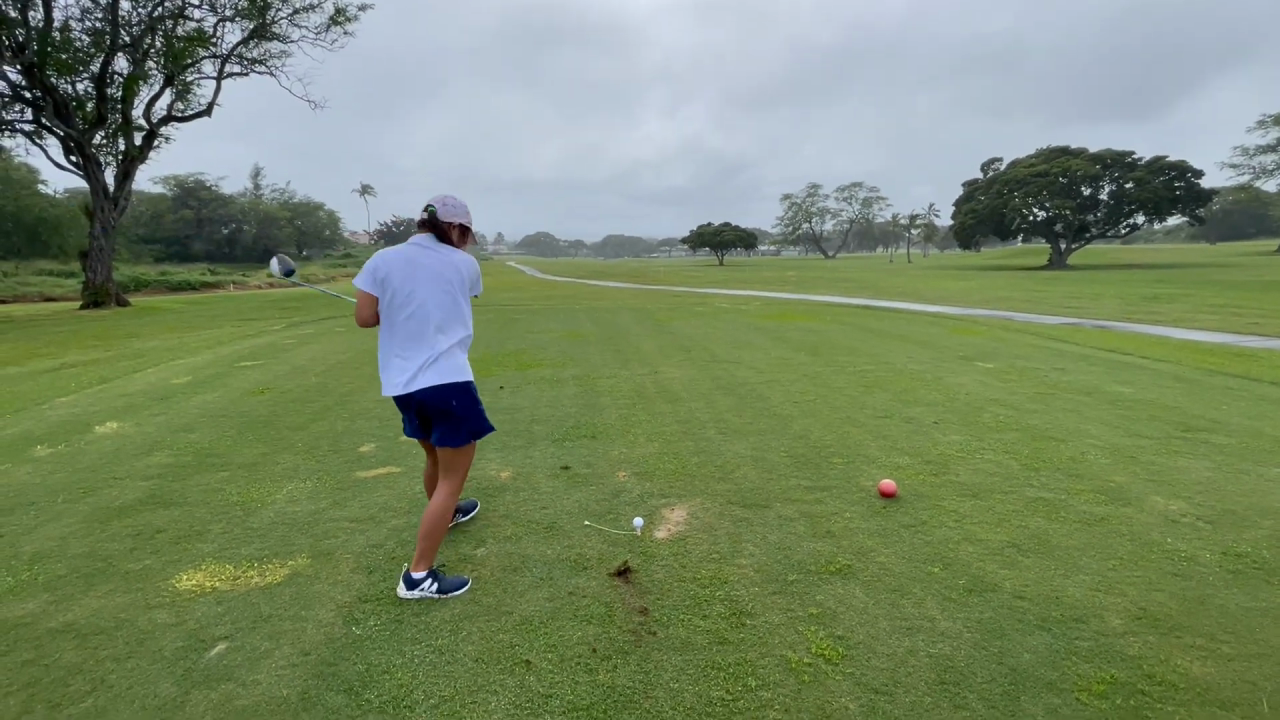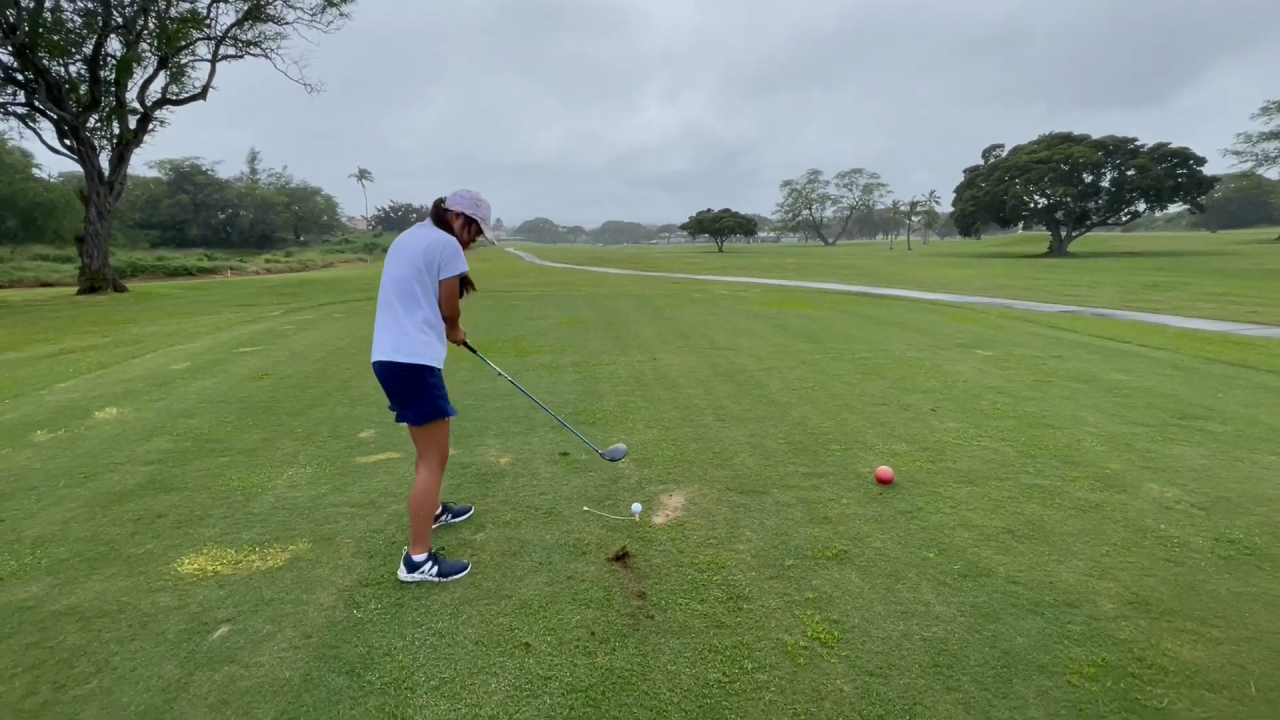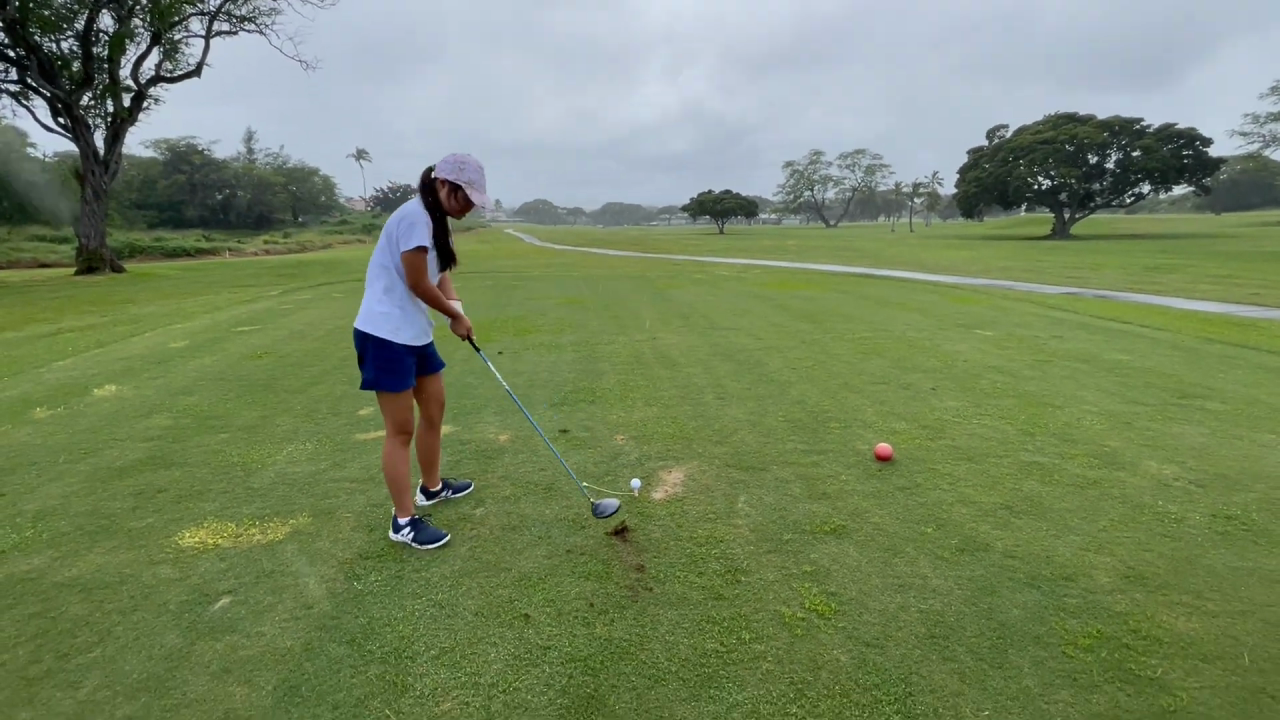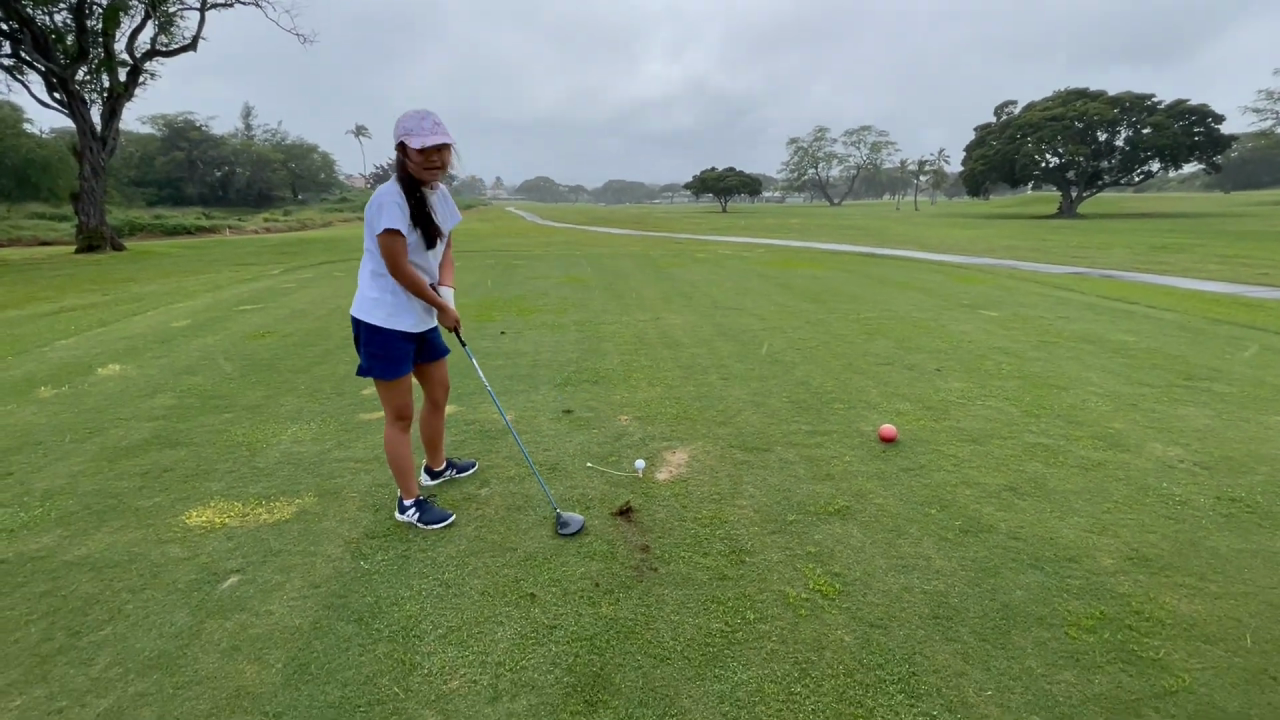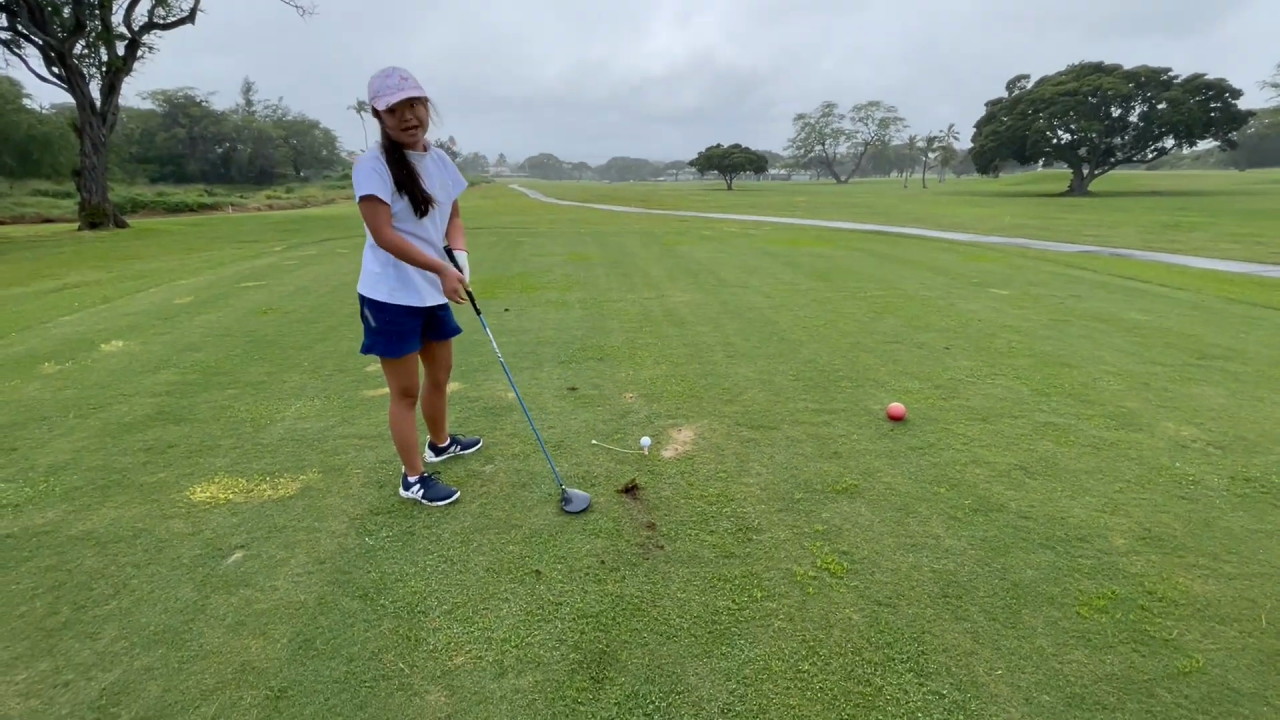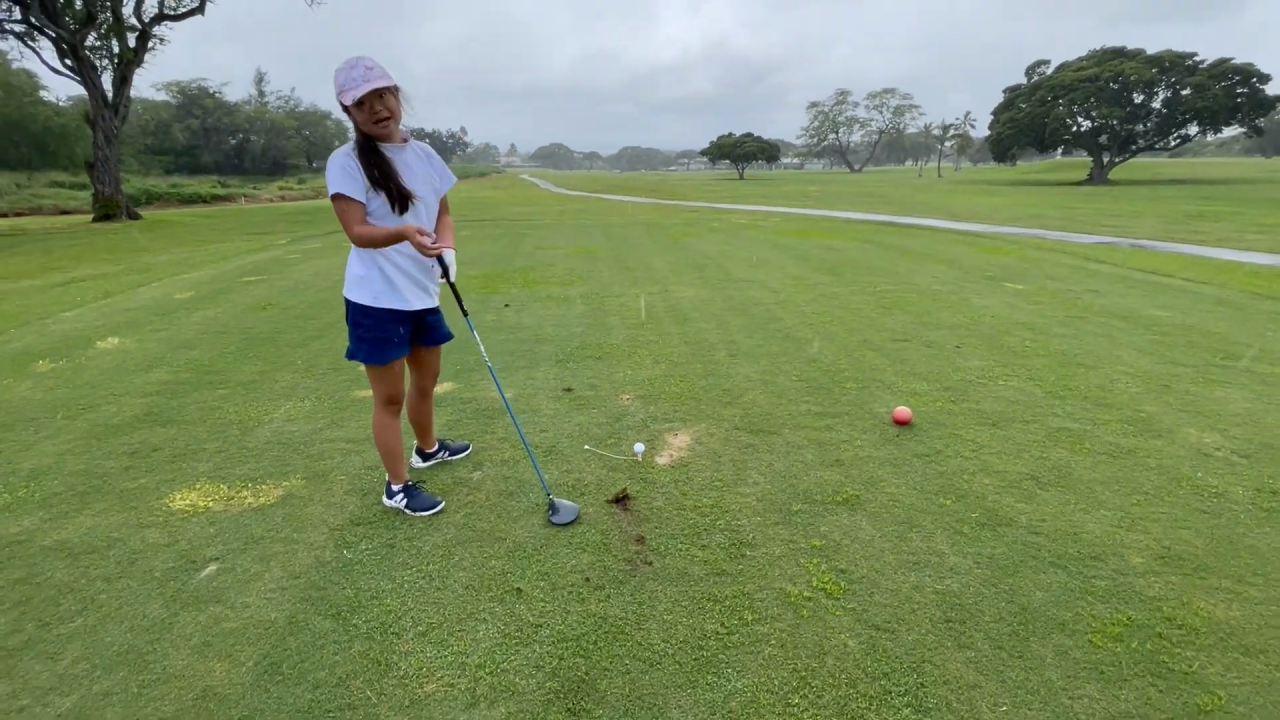
dt=0.4s
person 1, frame 1
left shoulder: (382, 260)
right shoulder: (467, 265)
left elbow: (365, 317)
left hip: (402, 386)
right hip: (450, 383)
left knee: (438, 457)
right knee: (452, 477)
left ankle: (446, 512)
right ankle: (418, 575)
person 1, frame 2
left shoulder: (405, 239)
right shoulder: (446, 244)
right elbow: (449, 308)
right wrist: (453, 329)
left hip: (389, 357)
right hip: (415, 362)
left knee: (431, 441)
right knee: (433, 458)
left ankle: (432, 509)
right ankle: (418, 558)
person 1, frame 3
left shoulder: (432, 219)
right shoulder: (415, 217)
left elbow: (439, 275)
right elbow: (418, 285)
left wrist: (456, 306)
right wrist: (455, 315)
left hip: (414, 333)
right hip: (385, 335)
left knee: (434, 409)
right knee: (401, 429)
left ankle: (432, 486)
right ankle: (404, 520)
person 1, frame 4
left shoulder: (439, 193)
right shoulder: (390, 199)
left elbow: (444, 248)
right elbow: (398, 268)
left wrist: (447, 292)
right wrist: (442, 307)
left hip: (420, 318)
right hip: (384, 321)
left knee: (438, 392)
right knee: (400, 415)
left ankle: (436, 465)
right ankle: (409, 501)
person 1, frame 5
left shoulder: (440, 161)
right shoulder: (372, 165)
left elbow: (452, 217)
right elbow: (384, 235)
left wrist: (459, 257)
right wrist: (441, 269)
left hip: (432, 294)
right hip: (391, 298)
left knee: (439, 375)
right knee: (405, 391)
left ankle: (439, 442)
right ankle: (413, 479)
person 1, frame 6
left shoulder: (424, 154)
right shoulder: (346, 161)
left elbow: (443, 212)
right elbow: (357, 232)
left wrist: (447, 250)
right wrist: (404, 233)
left hip: (423, 295)
right hip: (377, 301)
left knee: (426, 382)
right knee: (391, 397)
left ankle: (428, 448)
right ankle: (398, 487)
